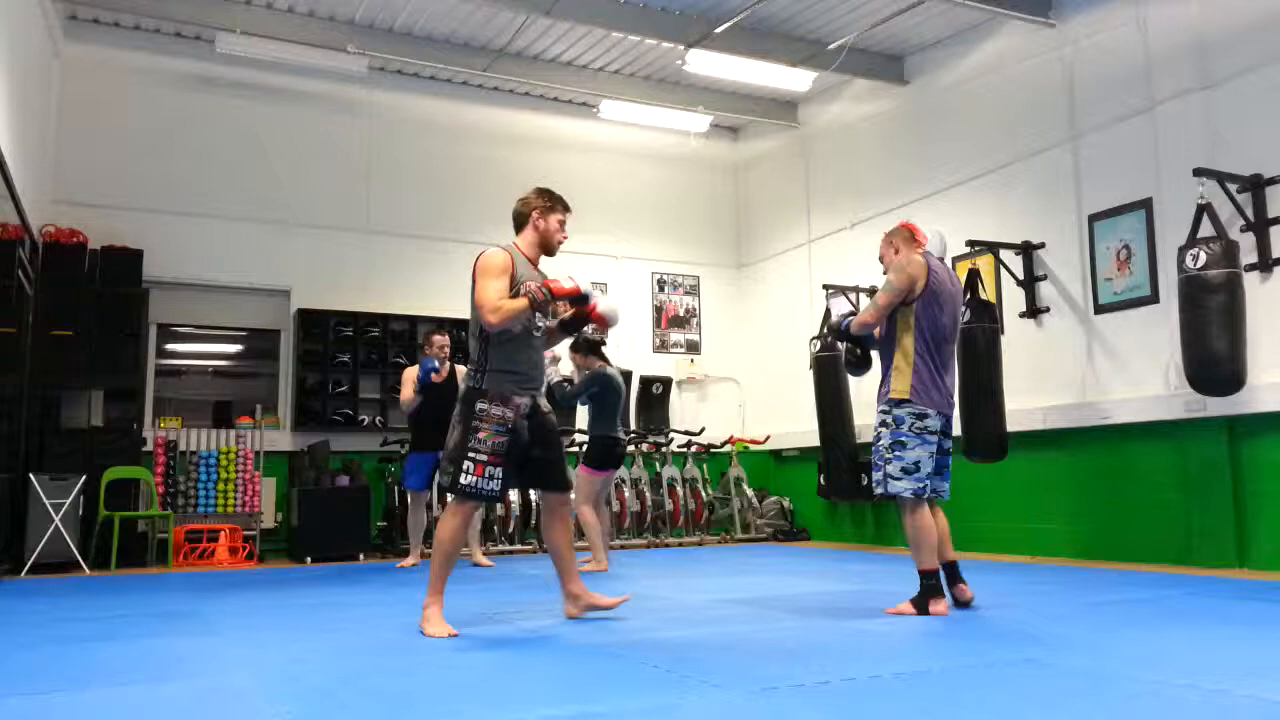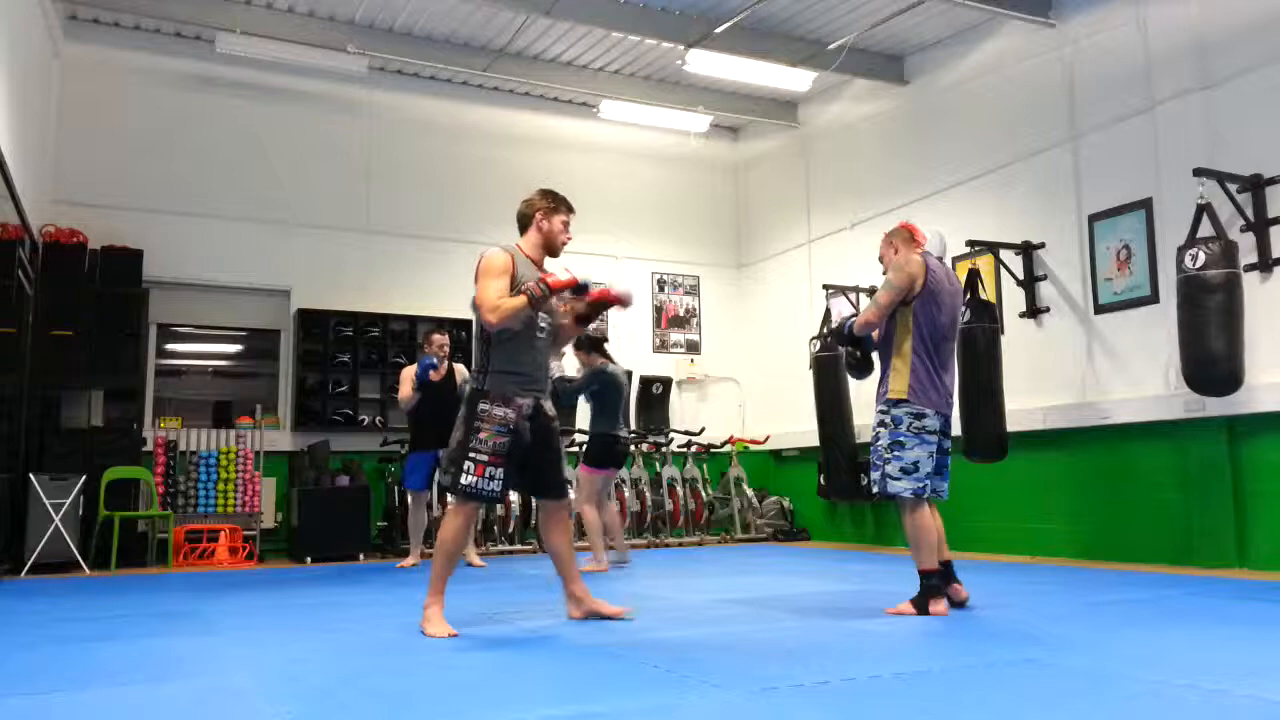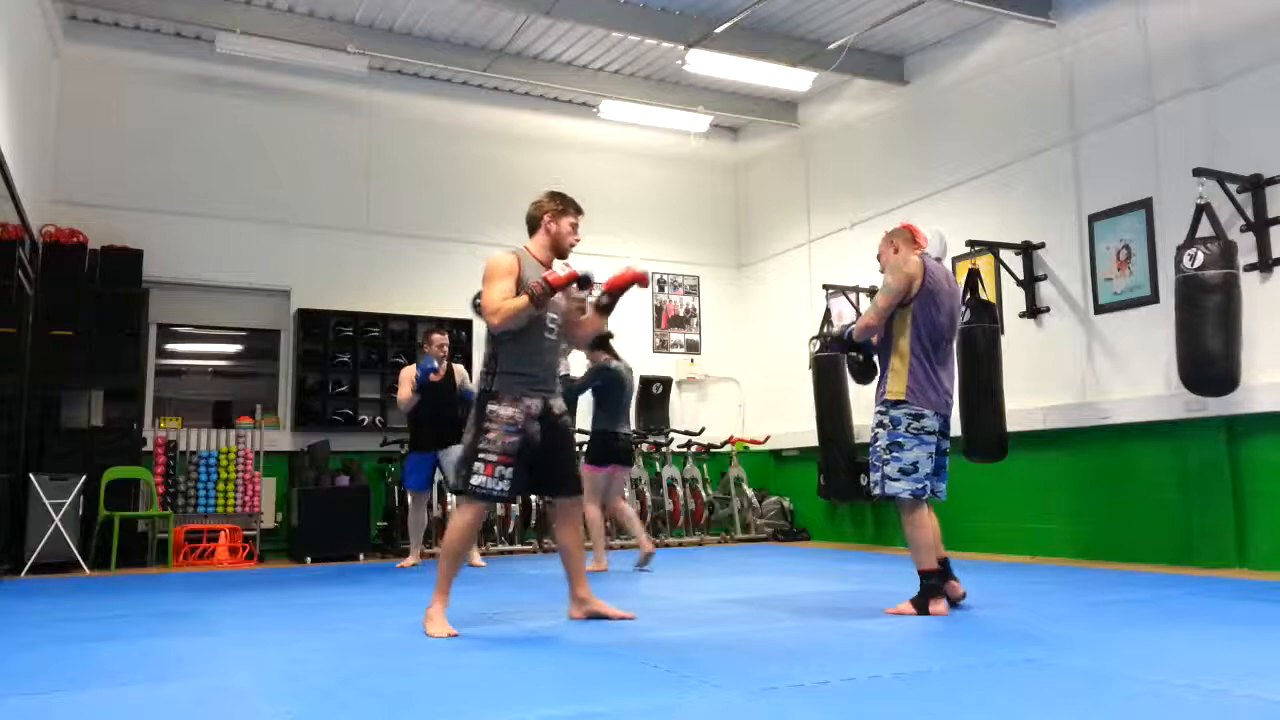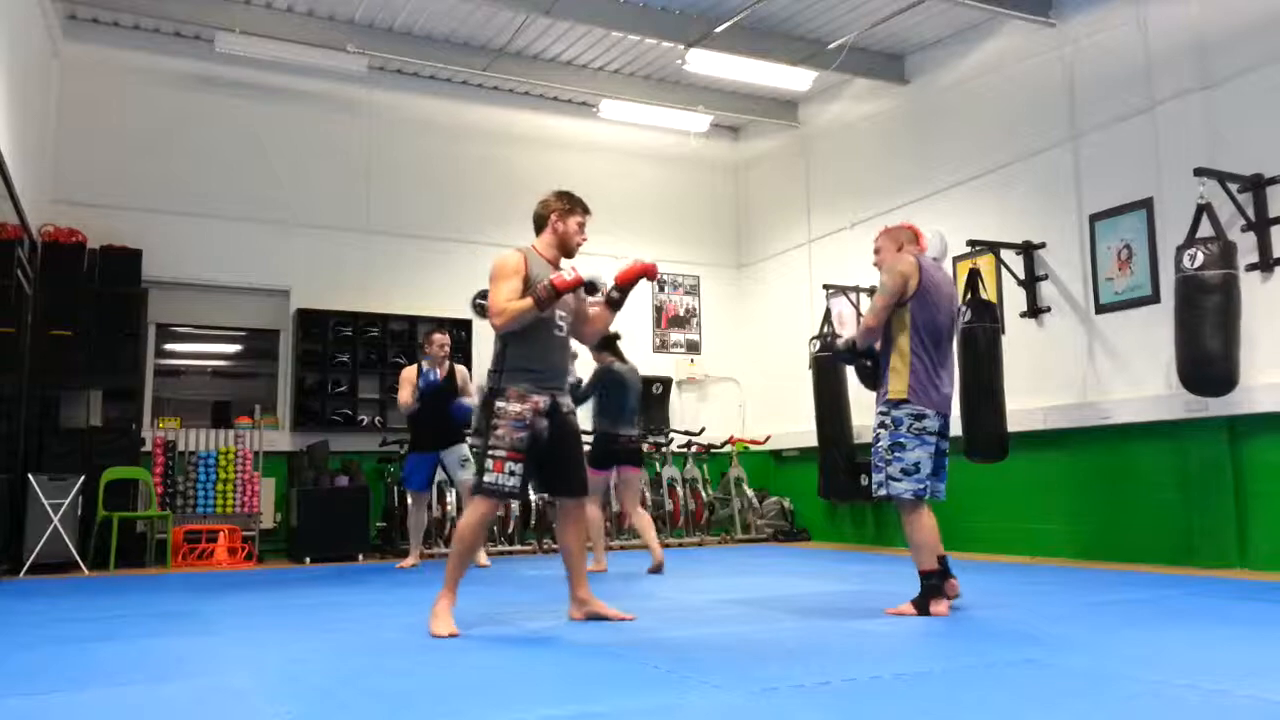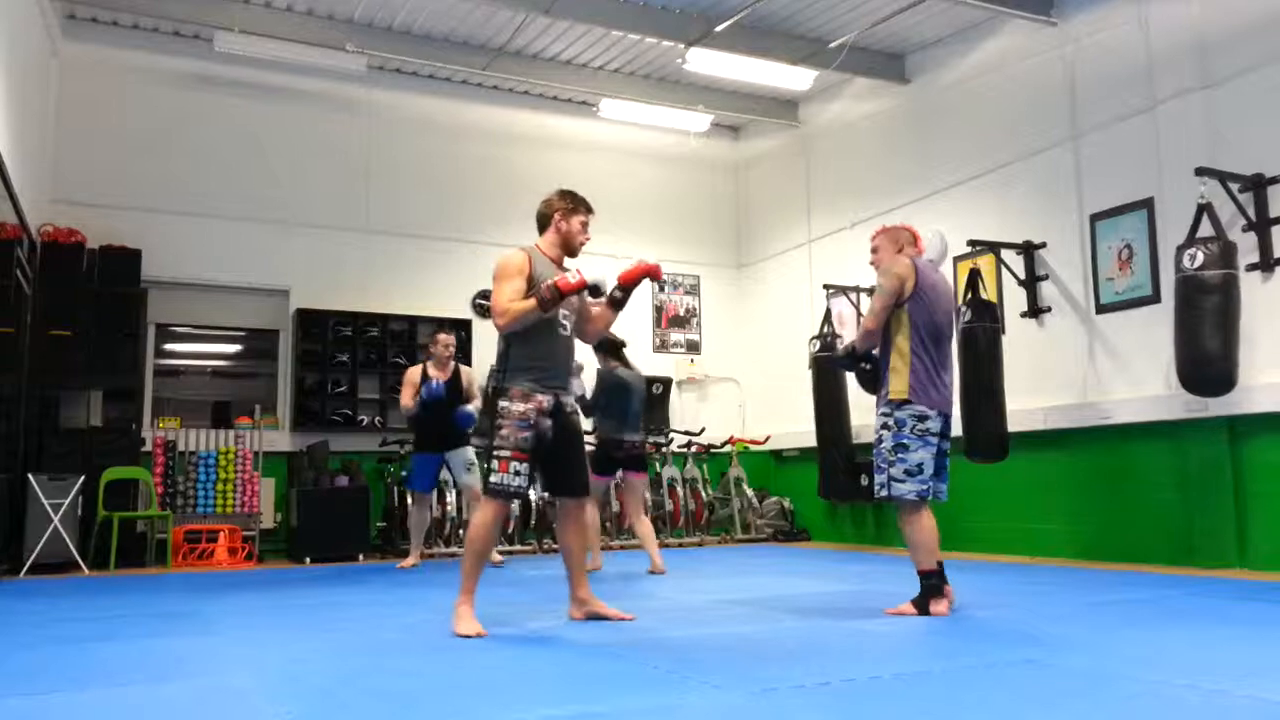
dt=0.1s
person 1, frame 1
left shoulder: (540, 274)
right shoulder: (497, 258)
right elbow: (494, 317)
left wrist: (576, 321)
right wrist: (548, 294)
left hip: (531, 401)
right hip: (492, 399)
left knee: (557, 494)
right knee: (466, 501)
left ankle: (575, 595)
right ankle: (432, 607)
person 1, frame 2
left shoulder: (545, 275)
right shoulder: (500, 259)
right elbow: (494, 317)
left wrist: (588, 310)
right wrist: (547, 290)
left hip: (535, 402)
right hip: (495, 399)
left knee: (556, 501)
right knee: (468, 502)
left ankle: (578, 597)
right ankle: (433, 606)
person 1, frame 3
left shoulder: (558, 278)
right shoulder: (508, 262)
left elbow: (577, 337)
right elbow: (496, 318)
left wrist: (610, 297)
right wrist: (545, 289)
left hip: (548, 403)
right hip: (505, 400)
left knee: (569, 499)
right knee: (476, 502)
left ankle: (581, 598)
right ankle: (437, 605)
person 1, frame 4
left shoulder: (565, 279)
right shoulder: (515, 261)
left elbow: (587, 333)
right elbow: (501, 318)
left wrist: (620, 290)
right wrist: (551, 291)
left hip: (556, 400)
right hip: (514, 397)
left knee: (572, 500)
right knee: (488, 498)
left ankle: (581, 599)
right ankle: (444, 601)
person 1, frame 5
left shoulder: (568, 276)
right shoulder: (519, 260)
left elbow: (590, 332)
right elbow: (503, 318)
left wrist: (623, 290)
right wrist: (555, 292)
left hip: (559, 400)
right hip: (518, 395)
left knee: (574, 499)
right knee: (497, 498)
left ankle: (581, 599)
right ankle: (465, 604)
person 2, frame 1
left shoulder: (910, 264)
right shoulder: (947, 277)
left elbow: (868, 319)
left wrist: (845, 325)
right wrist: (873, 337)
left hip: (908, 398)
right hip: (936, 400)
left knee: (910, 497)
right knee: (925, 496)
left ankle: (930, 594)
right ankle: (955, 581)
person 2, frame 2
left shoulder: (908, 263)
right shoulder: (947, 276)
left elbow: (870, 318)
left wrist: (850, 328)
right wrist: (872, 340)
left hip: (907, 397)
right hip: (935, 399)
left knee: (910, 496)
right knee: (922, 495)
left ankle: (931, 594)
right ankle: (949, 581)
person 2, frame 3
left shoulder: (907, 264)
right shoulder: (945, 277)
left elbow: (871, 322)
left wrist: (851, 338)
right wrist: (873, 344)
left hip: (905, 398)
right hip: (935, 399)
left knee: (908, 498)
right knee: (917, 496)
left ankle: (931, 594)
right ankle: (946, 577)
person 2, frame 4
left shoulder: (903, 264)
right shoulder: (942, 276)
left elbow: (871, 324)
left wrist: (856, 347)
right wrist: (875, 350)
left hip: (907, 398)
right hip: (934, 399)
left knee: (909, 497)
right knee: (917, 496)
left ankle: (932, 594)
right ankle: (944, 576)
person 2, frame 5
left shoulder: (900, 267)
right shoulder: (937, 279)
left elbow: (871, 325)
left wrist: (855, 353)
right wrist: (873, 359)
left hip: (907, 399)
right hip: (936, 401)
left knee: (902, 498)
right knee: (915, 498)
left ankle: (932, 594)
right ankle: (938, 584)
person 3, frame 1
left shoulder: (460, 371)
right shoulder: (412, 373)
right elbow: (405, 406)
right wrist: (421, 389)
right hip: (422, 445)
right knee: (417, 498)
left ankle: (476, 552)
right ankle: (414, 553)
person 3, frame 2
left shoulder: (459, 370)
right shoulder: (410, 372)
right elbow: (403, 404)
right wrist: (419, 385)
left hip: (451, 442)
right hip: (422, 444)
right knee: (417, 498)
left ankle: (470, 551)
right ankle: (415, 553)
person 3, frame 3
left shoulder: (458, 371)
right shoulder: (409, 372)
left elbow: (471, 400)
right elbow: (403, 405)
left wrist: (469, 401)
right wrist: (420, 386)
left hip: (451, 442)
right hip: (421, 444)
right knee: (418, 498)
left ankle: (472, 551)
right ankle: (415, 553)
person 3, frame 4
left shoulder: (460, 371)
right shoulder: (410, 373)
left elbow: (472, 399)
right elbow: (403, 408)
left wrist: (468, 406)
right wrist: (420, 395)
left hip: (453, 442)
right hip: (422, 445)
left knee: (469, 488)
right knee: (418, 498)
left ankle: (478, 550)
right ankle: (414, 554)
person 3, frame 5
left shoulder: (464, 373)
right shoulder: (415, 373)
left elbow: (475, 400)
right elbow: (405, 408)
left wrist: (471, 411)
right wrist: (421, 402)
left hip: (458, 443)
right hip: (427, 446)
left knee: (474, 492)
right knee: (420, 499)
left ankle: (489, 550)
right ankle: (415, 553)
person 4, frame 1
left shoulder: (598, 376)
right shoulder: (614, 373)
left elbow: (564, 399)
right elbow: (585, 398)
left wrist: (551, 369)
right wrist: (565, 377)
left hip: (603, 443)
right hip: (616, 444)
left knee: (583, 503)
right knee: (597, 501)
left ankle: (600, 560)
right ankle: (600, 553)
person 4, frame 2
left shoulder: (600, 373)
right shoulder: (617, 370)
left elbow: (567, 393)
right wrist: (585, 371)
left hip: (603, 441)
right hip: (619, 441)
left knee: (586, 502)
right knee: (601, 500)
left ankle: (599, 560)
right ankle: (622, 549)
person 4, frame 3
left shoulder: (602, 369)
right shoulder: (625, 368)
left elbow: (571, 390)
left hip: (604, 438)
right hip: (624, 439)
left knee: (591, 501)
right knee: (615, 500)
left ankle: (600, 560)
right ankle: (645, 544)
person 4, frame 4
left shoulder: (606, 371)
right shoulder: (632, 371)
left elbow: (577, 398)
left hip: (608, 440)
right hip: (632, 441)
left knee: (592, 500)
right knee: (633, 505)
left ankle: (599, 560)
right ankle: (656, 553)
person 4, frame 5
left shoulder: (608, 377)
right shoulder: (637, 377)
left elbow: (589, 410)
left wrist: (575, 382)
left hip: (611, 446)
right hip: (636, 448)
left knee: (590, 501)
right knee: (636, 512)
left ankle: (595, 558)
right ankle: (657, 562)
